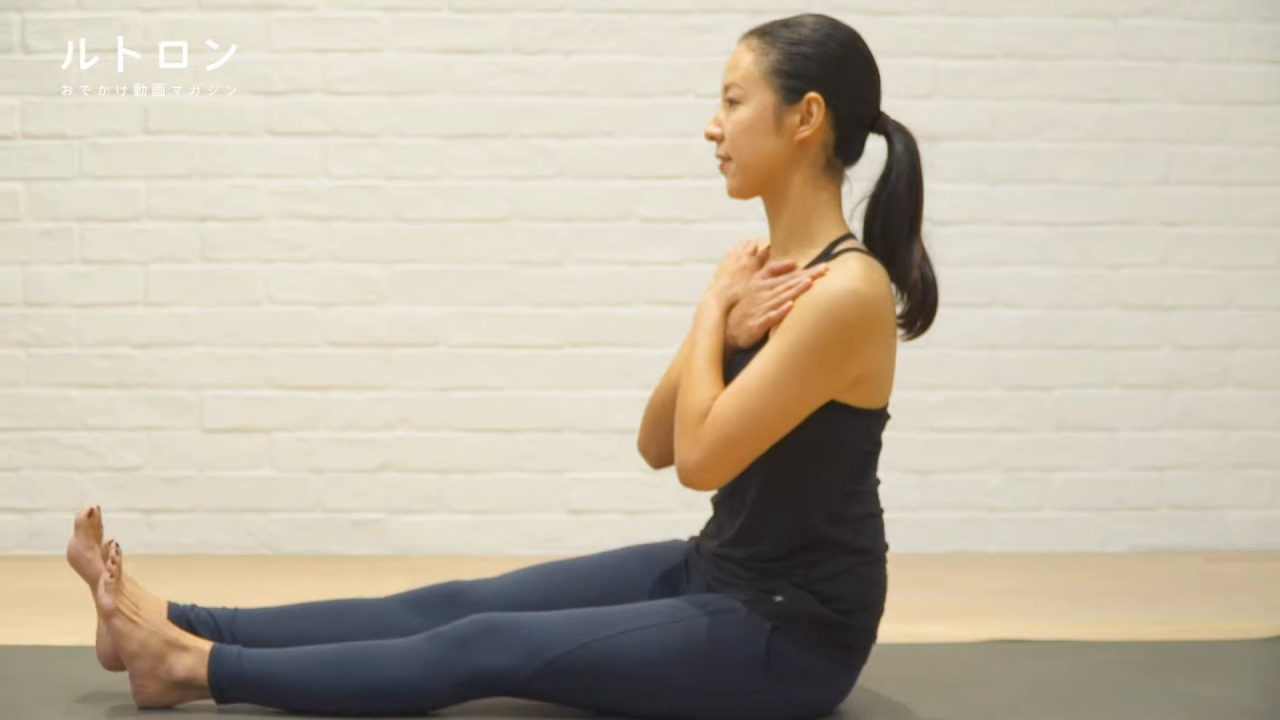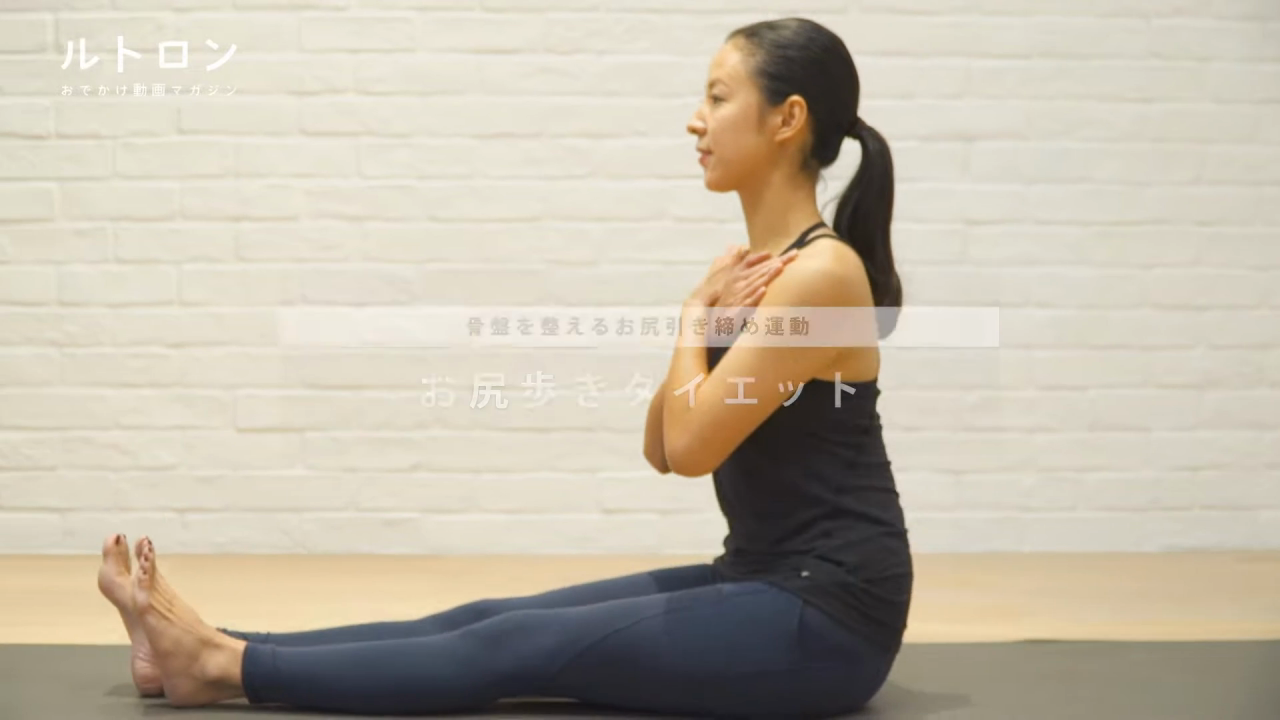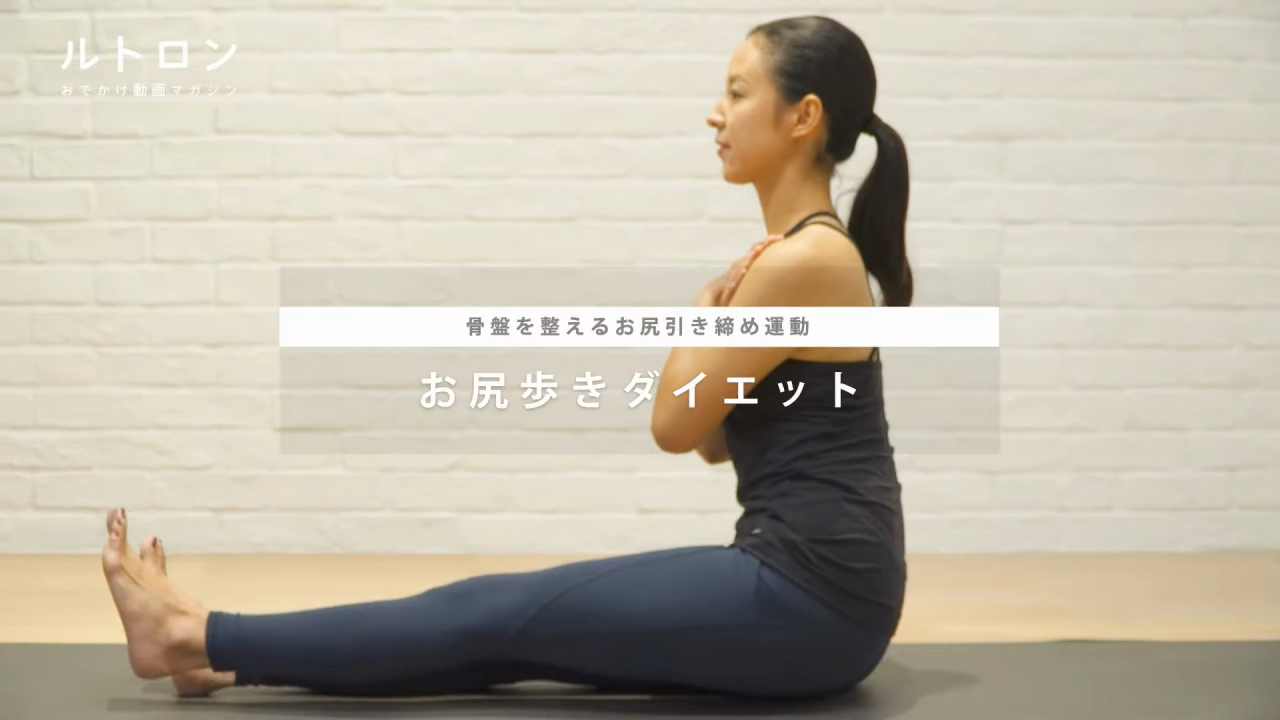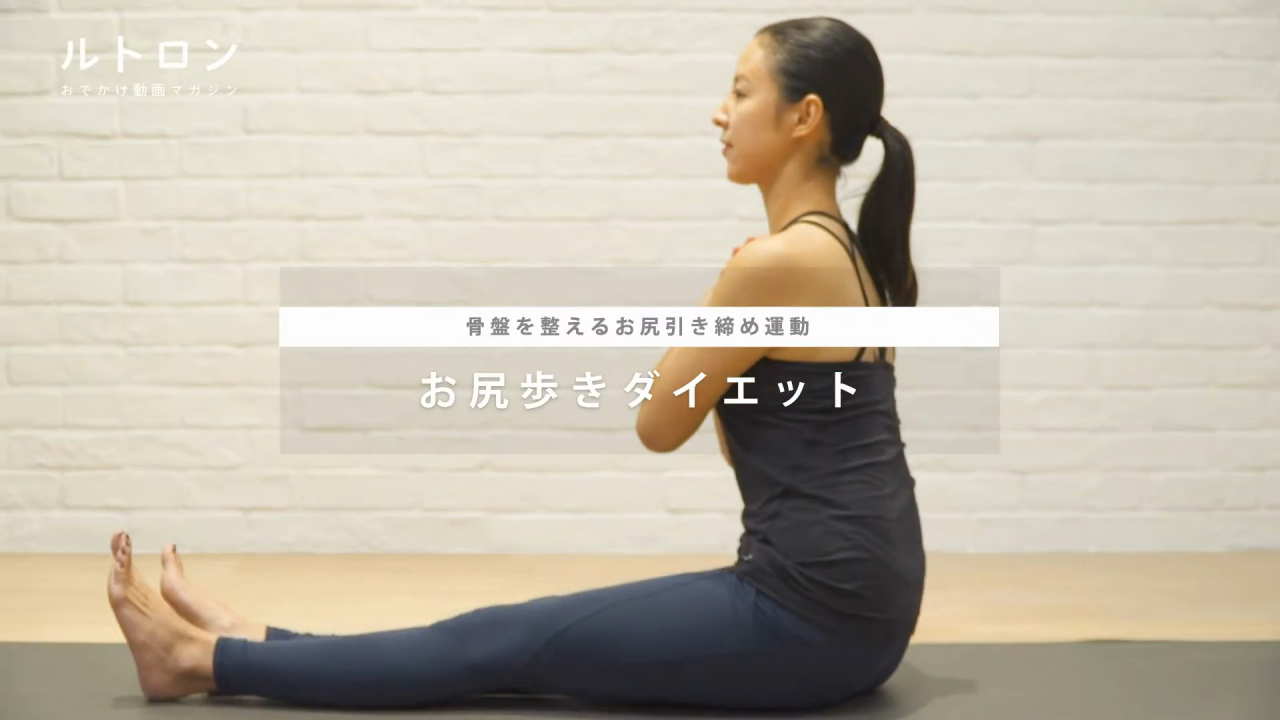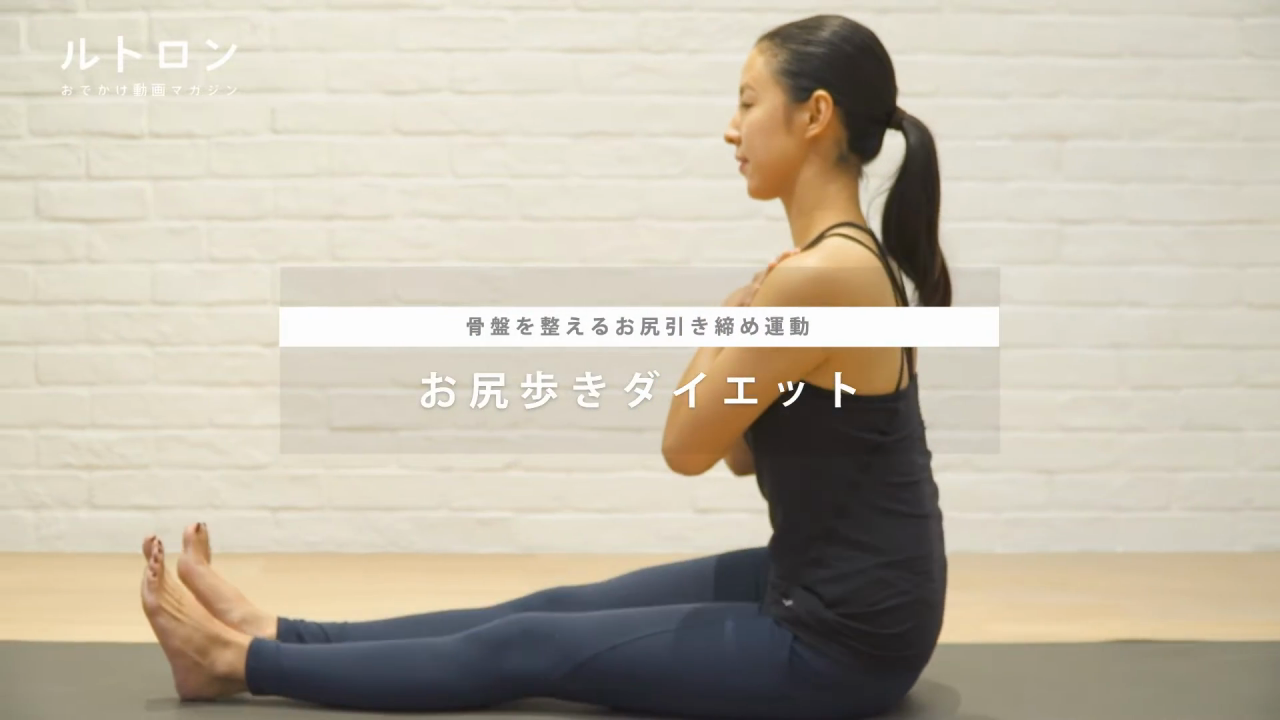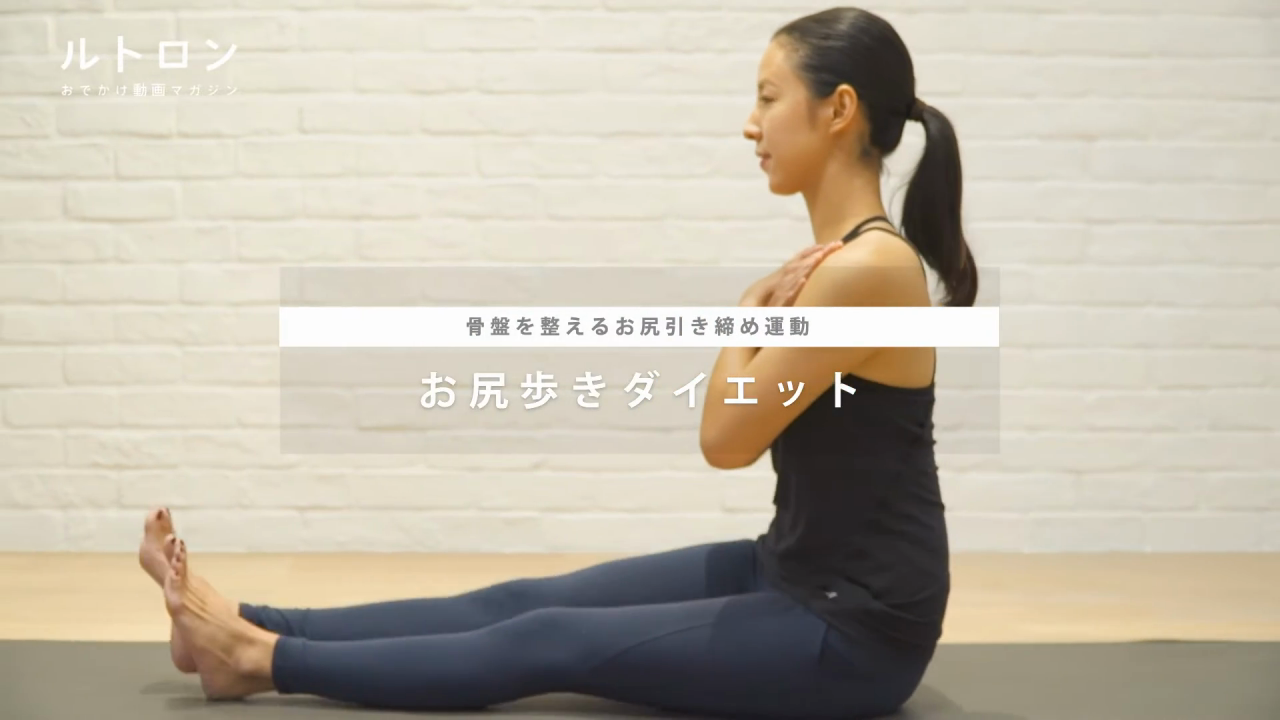
dt=0.4s
person 1, frame 1
left shoulder: (848, 292)
right shoulder: (763, 266)
left elbow: (702, 459)
right elbow: (656, 445)
left wrist: (711, 314)
right wrist: (722, 331)
left hip: (795, 635)
right hip: (719, 580)
left knee: (488, 650)
right knee: (460, 607)
right ankle: (178, 621)
person 1, frame 2
left shoulder: (820, 275)
right shoulder: (755, 267)
left elbow: (689, 449)
right elbow: (662, 447)
left wrist: (694, 316)
right wrist: (712, 326)
left hip: (824, 626)
right hip: (764, 590)
left knee: (521, 648)
right knee: (496, 624)
right ankle: (227, 650)
person 1, frame 3
left shoulder: (804, 259)
right shoulder: (812, 253)
left elbow: (677, 424)
right elbow: (717, 440)
left wrist: (703, 309)
right wrist: (719, 311)
left hip: (808, 595)
right hip: (819, 603)
left knee: (492, 611)
right knee: (518, 634)
person 1, frame 4
left shoulder: (781, 259)
right shoulder: (836, 252)
left elbow: (661, 423)
left wrist: (705, 318)
left hip: (813, 616)
right hip: (846, 608)
left knee: (500, 642)
right knee: (539, 624)
person 1, frame 5
left shoulder: (821, 276)
right shoulder: (841, 263)
left elbow: (687, 445)
right elbow: (743, 452)
right wrist: (744, 331)
left hip: (836, 644)
right hip: (826, 594)
left knee: (526, 652)
right knee: (560, 612)
person 1, frame 6
left shoulder: (869, 269)
right shoulder: (835, 263)
left elbow: (726, 439)
right elbow: (744, 431)
left wrist: (748, 315)
right wrist: (766, 318)
left hip: (856, 635)
right hip: (798, 583)
left knee: (546, 646)
right knee: (526, 602)
